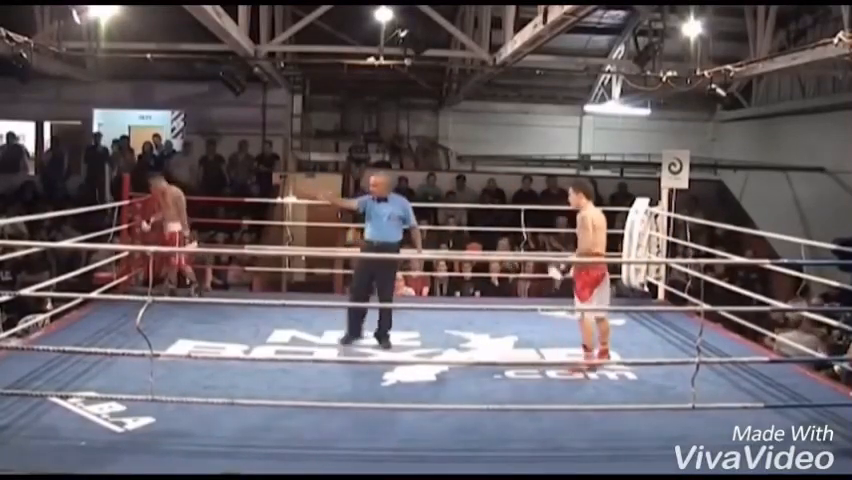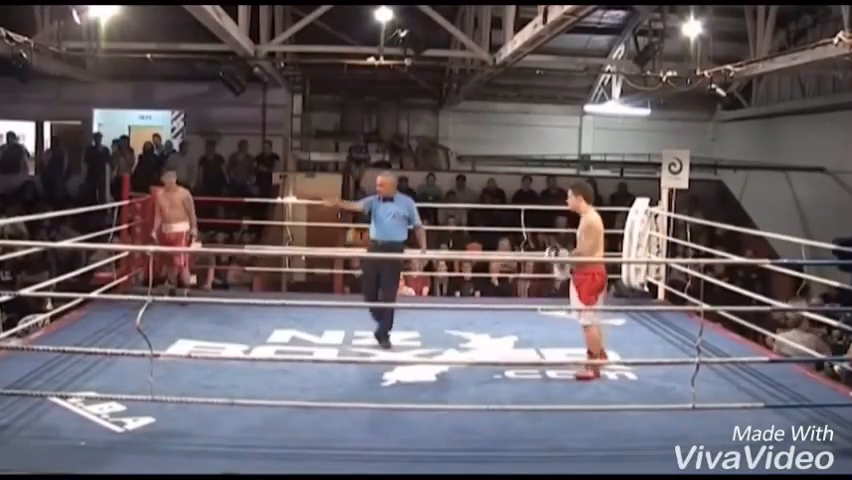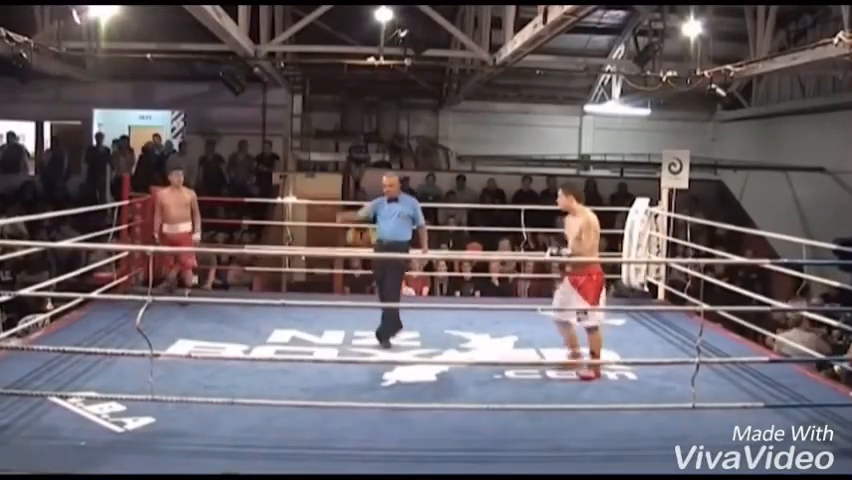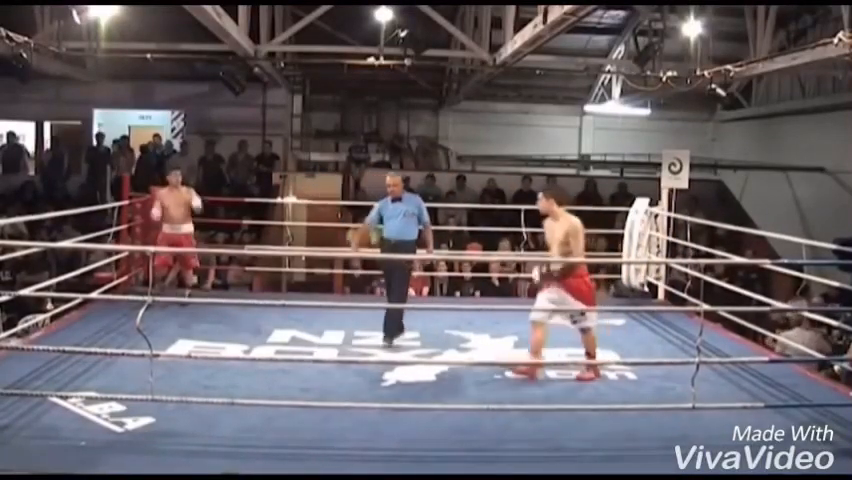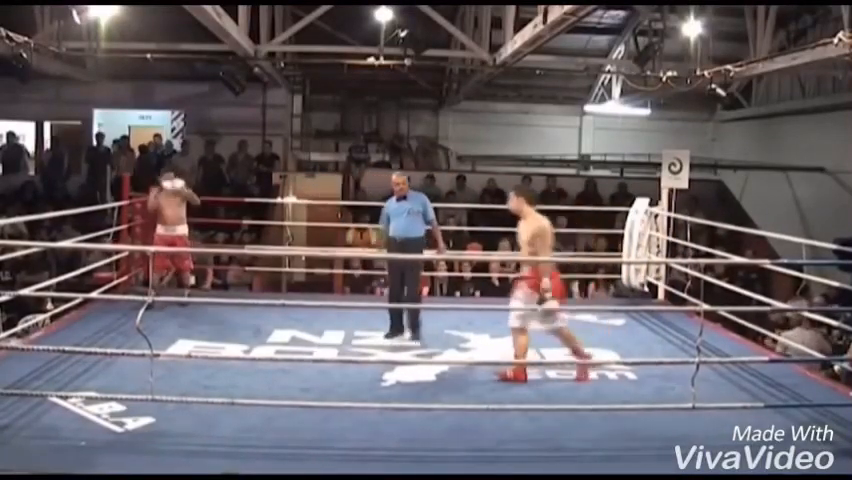
dt=0.2s
person 1, frame 1
left shoulder: (584, 215)
right shoulder: (599, 214)
left elbow: (586, 246)
right wrist: (577, 260)
left hip: (588, 268)
right hip: (601, 266)
left knee: (584, 314)
right knee: (600, 313)
left ankle: (589, 358)
right ankle: (603, 353)
person 1, frame 2
left shoulder: (589, 219)
right shoulder: (589, 218)
left elbow: (584, 251)
right wrist: (570, 259)
left hip: (590, 273)
right hip: (587, 271)
left knee: (587, 320)
right knee: (589, 318)
left ankle: (593, 366)
right ankle: (599, 354)
person 1, frame 3
left shoulder: (589, 219)
right shoulder: (569, 219)
left elbow: (587, 251)
left wrist: (562, 252)
left hip: (588, 274)
right hip: (572, 273)
left knee: (590, 322)
right knee: (561, 317)
left ankle: (594, 366)
right ankle: (574, 354)
person 1, frame 4
left shoulder: (573, 224)
right shoulder: (548, 223)
left elbow: (578, 257)
left wrist: (555, 269)
right wrist: (546, 271)
left hip: (575, 278)
right hip: (554, 280)
left knee: (584, 325)
right knee: (537, 319)
left ankle: (593, 367)
right ankle: (532, 365)
person 1, frame 5
left shoulder: (540, 224)
right shoulder: (522, 223)
left elbow: (546, 257)
left wrist: (546, 286)
left hip: (544, 280)
right hip: (526, 279)
left knee: (556, 326)
right knee: (517, 325)
left ankle: (583, 359)
right ankle: (519, 370)
person 2, frame 1
left shoulder: (402, 203)
right shoulder: (368, 201)
left elbow: (413, 227)
right elbow: (350, 204)
left wrist: (418, 250)
right wrist: (330, 199)
left hip: (389, 251)
right hip: (368, 249)
left knee: (386, 295)
right knee: (357, 291)
left ankle: (383, 335)
right ankle: (353, 331)
person 2, frame 2
left shoulder: (407, 203)
right shoulder: (374, 201)
left elbow: (418, 227)
right elbow: (355, 206)
left wrist: (423, 248)
right wrist: (336, 203)
left hip: (394, 250)
right hip: (374, 248)
left knee: (388, 294)
right knee: (368, 290)
left ankle: (383, 334)
right ankle: (382, 322)
person 2, frame 3
left shoulder: (411, 203)
right shoulder: (379, 203)
left elbow: (421, 226)
right elbow: (361, 214)
left wrist: (424, 247)
right wrist: (345, 217)
left hip: (399, 250)
right hip: (380, 248)
left knee: (392, 293)
right knee: (383, 292)
left ankle: (384, 334)
right ankle: (394, 324)
person 2, frame 4
left shoulder: (415, 201)
right shoulder: (382, 204)
left elbow: (426, 224)
right elbow: (368, 223)
left wrist: (430, 246)
right wrist: (357, 238)
left hip: (406, 248)
right hip: (387, 247)
left knee: (399, 291)
right knee: (391, 291)
left ankle: (390, 331)
right ankle: (396, 326)
person 2, frame 5
left shoulder: (420, 199)
right shoulder: (389, 204)
left elbow: (432, 221)
right elbow: (384, 227)
left wrist: (440, 242)
left hip: (413, 245)
right hip: (394, 246)
left knee: (413, 288)
right knee: (394, 289)
left ankle: (414, 327)
right ankle: (396, 326)
person 3, frame 1
left shoulder: (175, 193)
right shoulder: (159, 194)
left elbow: (183, 214)
left wrist: (186, 234)
right wrist: (151, 221)
left hip: (177, 230)
right hip: (168, 230)
left knee: (179, 261)
right knee: (171, 261)
left ankle: (194, 286)
right ankle: (171, 289)
person 3, frame 2
left shoulder: (184, 193)
right shoulder: (159, 195)
left elbow: (191, 213)
right elbow: (158, 214)
left wrist: (194, 232)
right wrist: (155, 232)
left hip: (180, 231)
right hip: (166, 231)
left knee: (181, 262)
right knee: (170, 262)
left ankle: (186, 292)
right ankle: (172, 289)
person 3, frame 3
left shoulder: (190, 194)
right shoulder: (161, 194)
left elbow: (196, 213)
right elbow: (158, 215)
left wrist: (197, 229)
right wrist: (156, 233)
left hip: (185, 232)
right hip: (167, 232)
left knee: (186, 264)
right knee: (167, 264)
left ankle: (187, 293)
right ankle: (169, 286)
person 3, frame 4
left shoulder: (189, 192)
right shoulder: (160, 194)
left elbow: (197, 208)
right elbow: (155, 212)
left wrist: (197, 207)
right wrist: (155, 215)
left hip: (185, 232)
right hip: (167, 232)
left knee: (187, 265)
right knee: (160, 264)
person 3, frame 5
left shoulder: (181, 190)
right shoulder: (156, 192)
left elbow: (197, 202)
right elbow: (150, 207)
left wrist: (185, 190)
right wrist: (158, 190)
left hip: (180, 233)
right hip: (162, 233)
left knee: (184, 266)
right knee: (158, 266)
left ankle: (186, 294)
